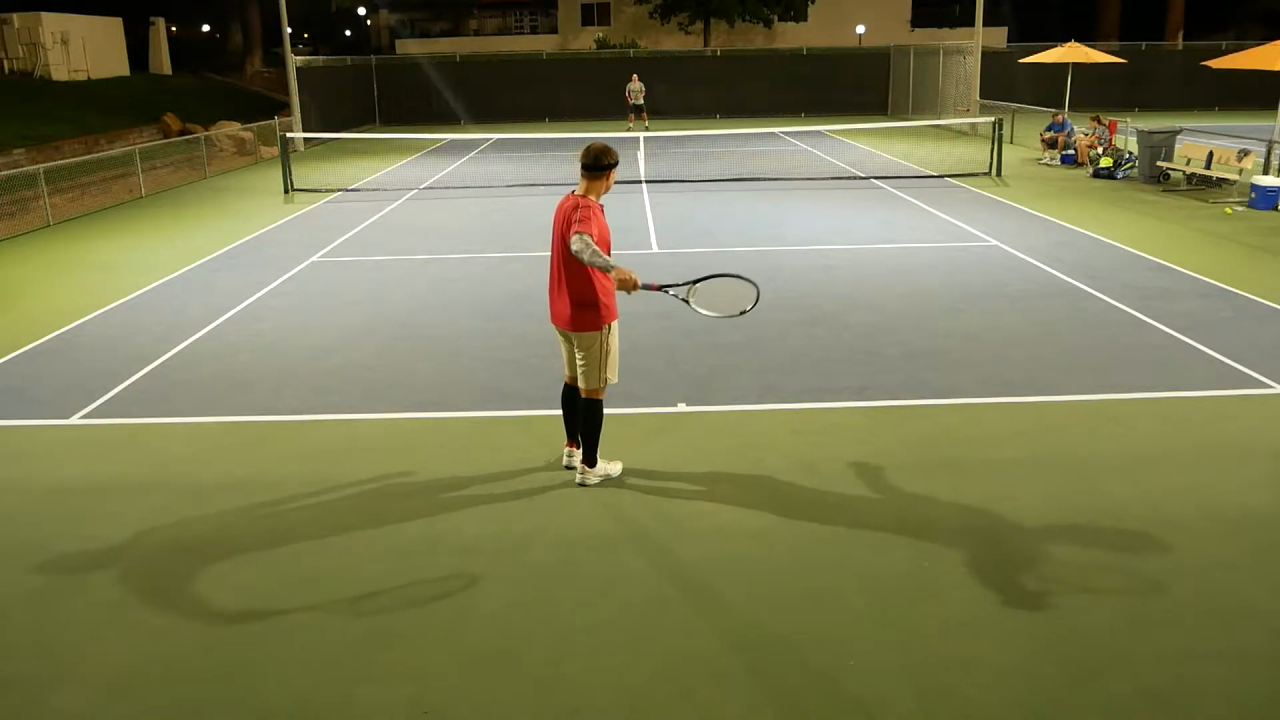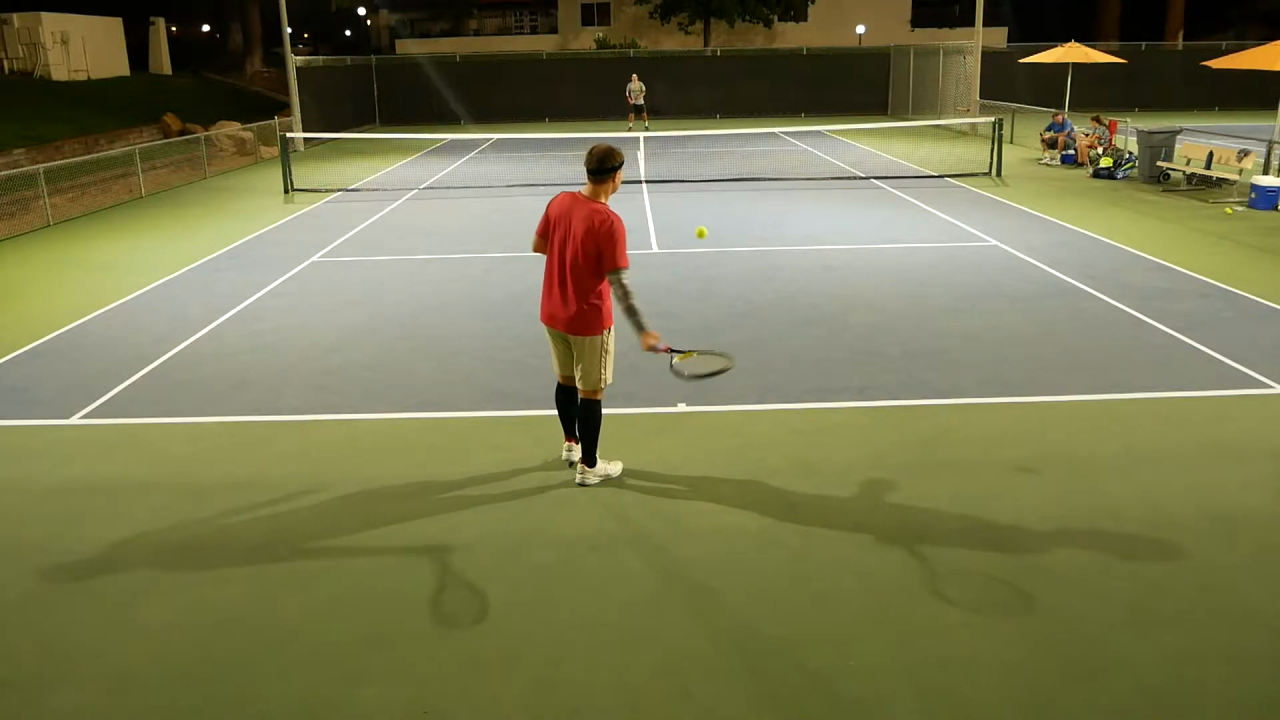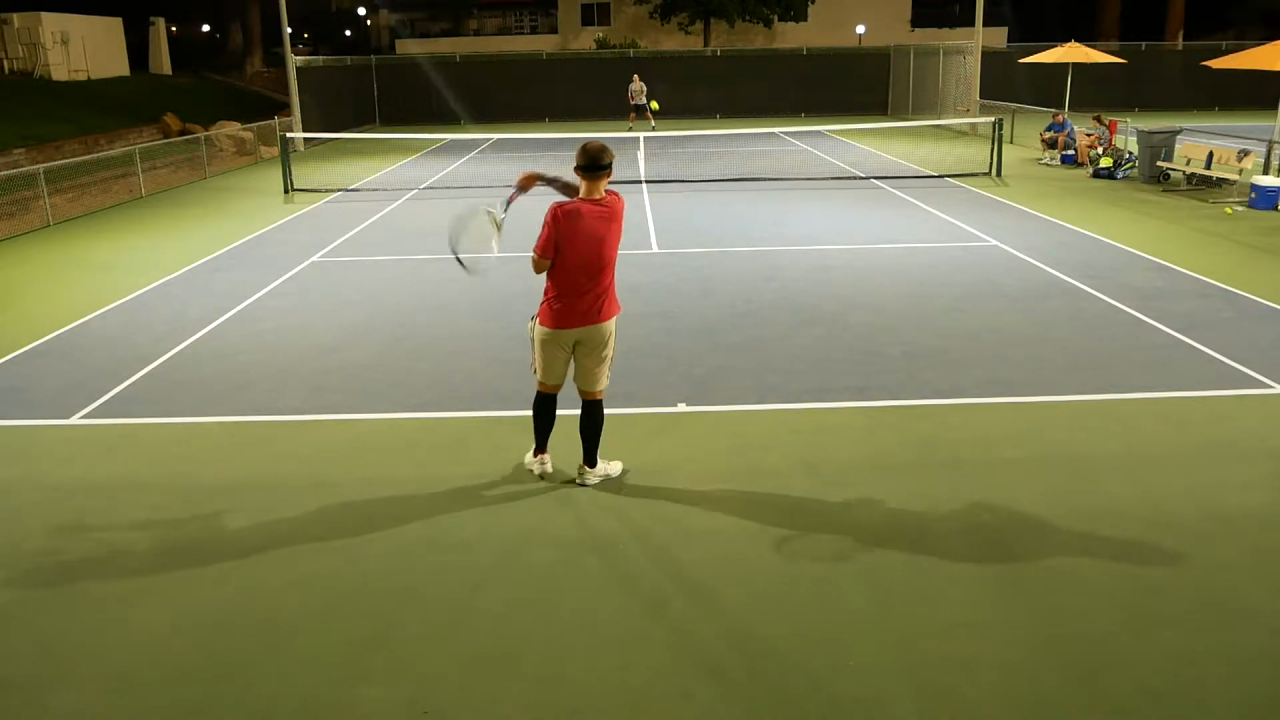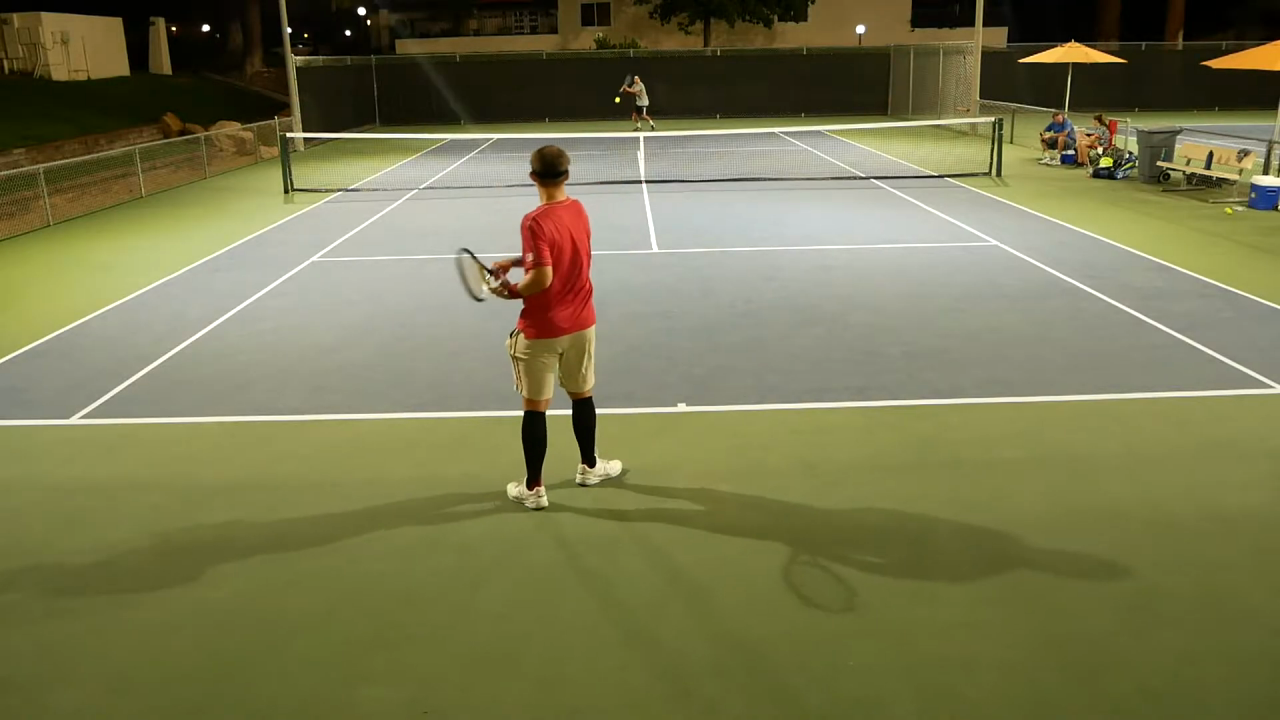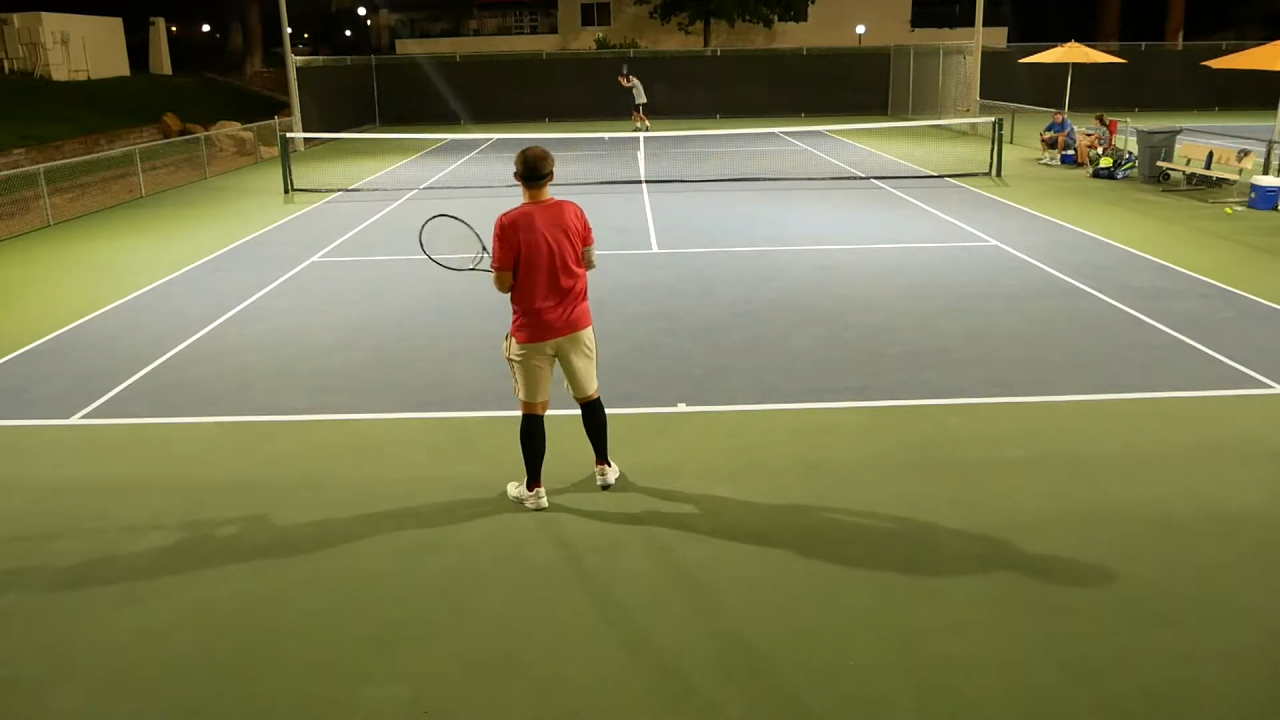
dt=0.4s
person 1, frame 1
left shoulder: (569, 201)
right shoulder: (586, 208)
right elbow: (581, 246)
left wrist: (610, 269)
right wrist: (614, 270)
left hip: (564, 313)
right hip: (591, 316)
left knee: (572, 381)
right knee: (593, 392)
left ankle: (572, 448)
right ankle: (589, 466)
person 1, frame 2
left shoulder: (559, 202)
right shoulder: (609, 221)
left elbow: (539, 246)
right elbow: (618, 283)
right wrist: (642, 330)
left hip: (552, 314)
right hip: (588, 320)
left knee: (566, 380)
right knee: (590, 392)
left ankle: (571, 443)
right ankle: (589, 466)
person 1, frame 3
left shoulder: (559, 213)
right shoulder: (616, 206)
left elbow: (539, 266)
right wrist: (542, 177)
left hip: (556, 318)
right hip: (598, 319)
left knee: (546, 389)
right knee: (593, 395)
left ankle: (541, 456)
right ankle: (590, 467)
person 1, frame 4
left shoulder: (534, 221)
right shoulder: (578, 210)
left elbow: (542, 279)
left wrist: (511, 290)
right wrist: (515, 262)
left hip: (540, 330)
right hip: (581, 324)
left knee: (535, 407)
right knee: (582, 396)
left ankle: (534, 487)
right ankle: (589, 466)
person 1, frame 5
left shoulder: (508, 222)
right shoulder: (573, 213)
left elbow: (504, 283)
right elbow: (589, 263)
left hip: (532, 331)
right hip: (576, 324)
left knee: (533, 409)
right knee: (589, 397)
left ankle: (534, 488)
right ankle: (604, 467)
